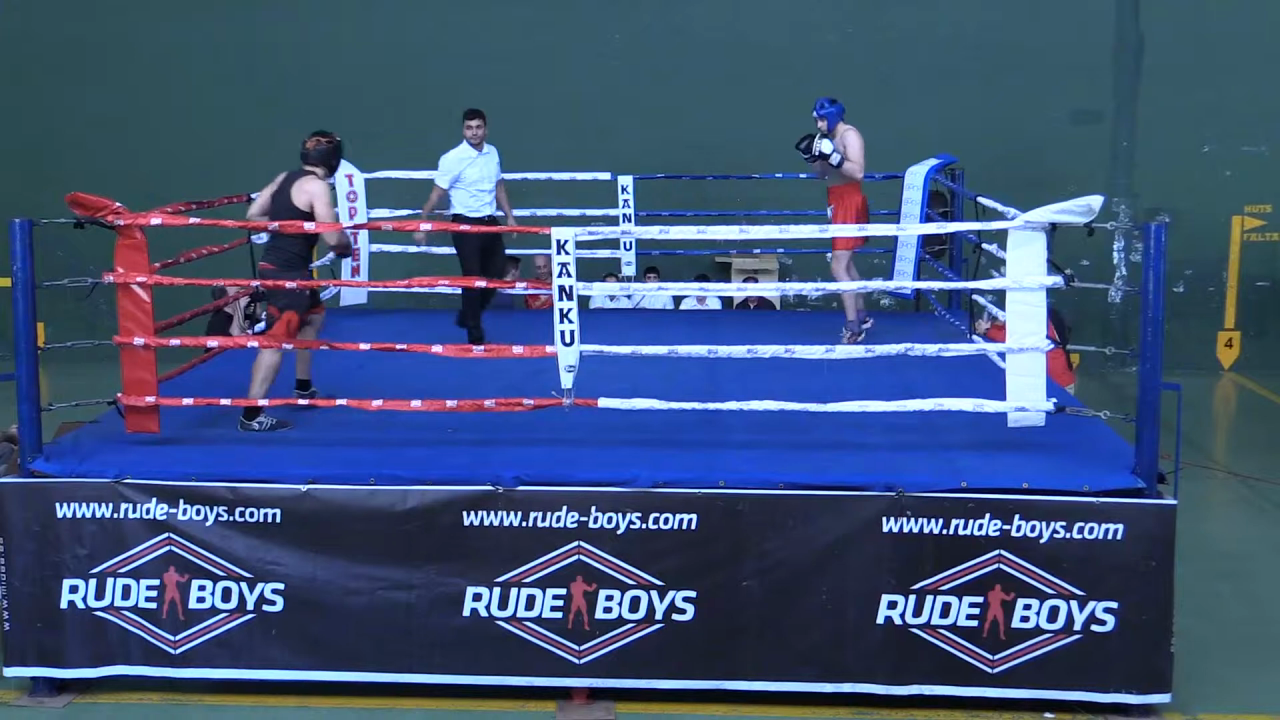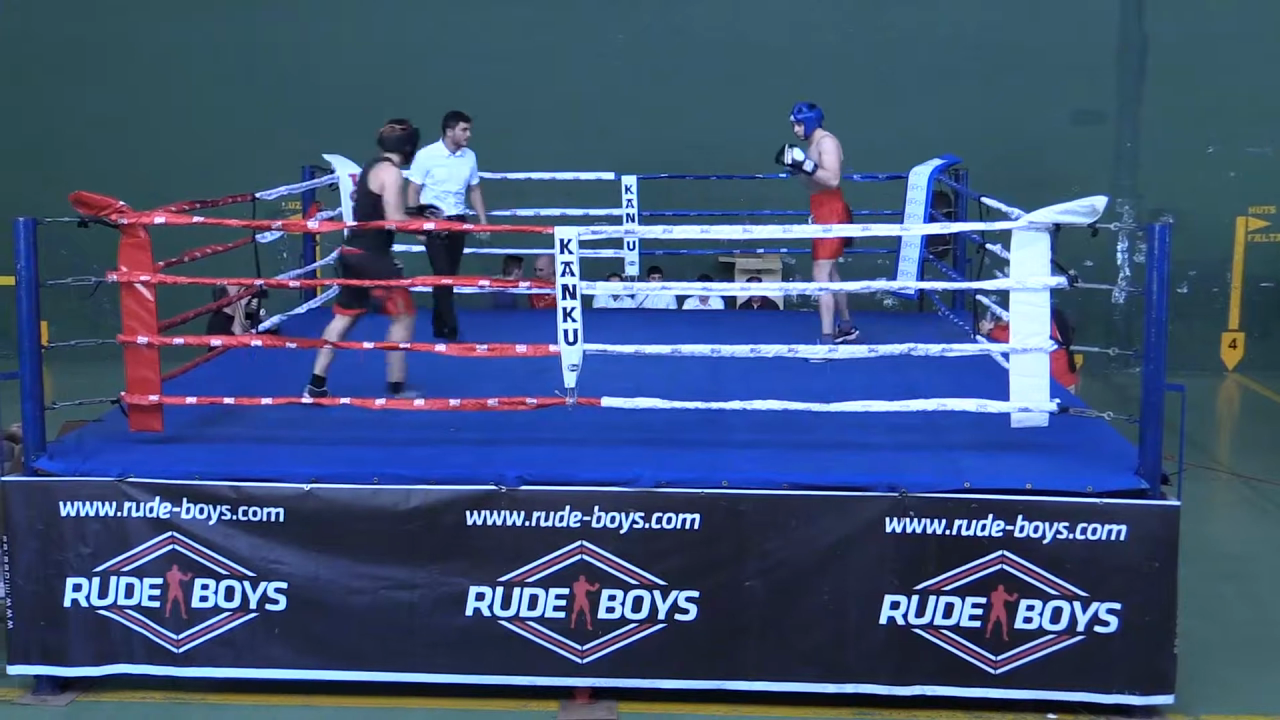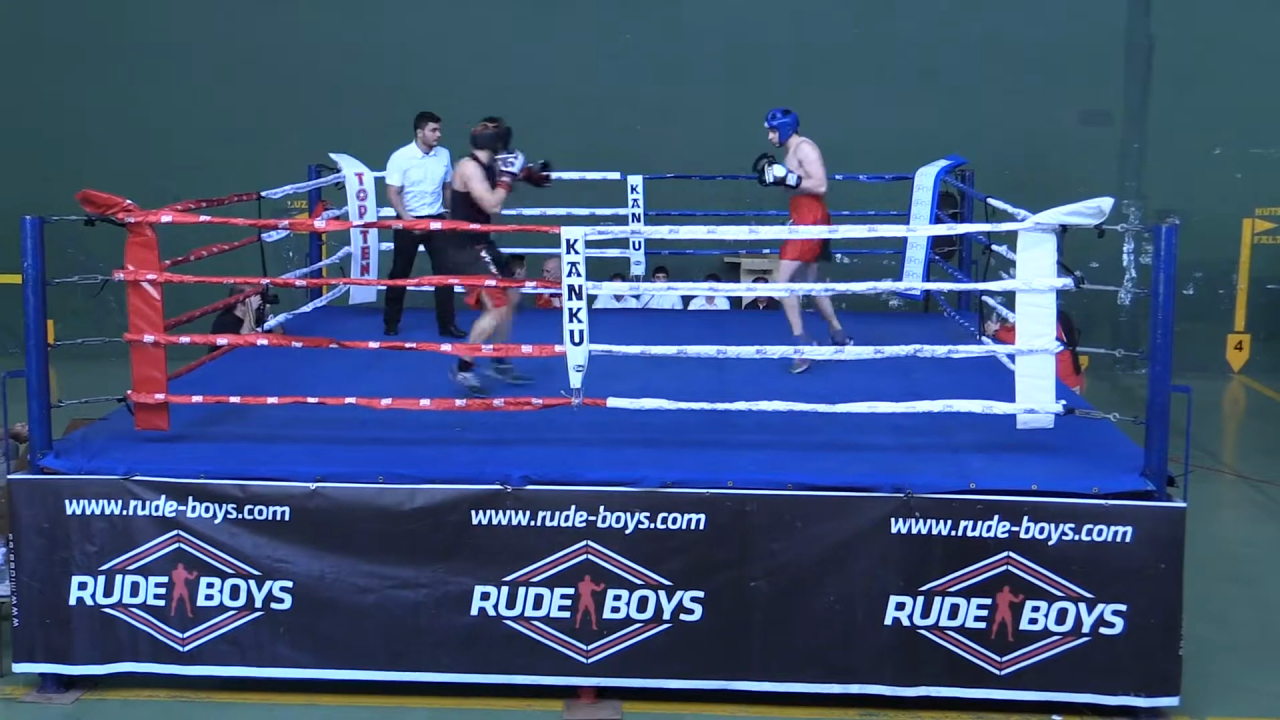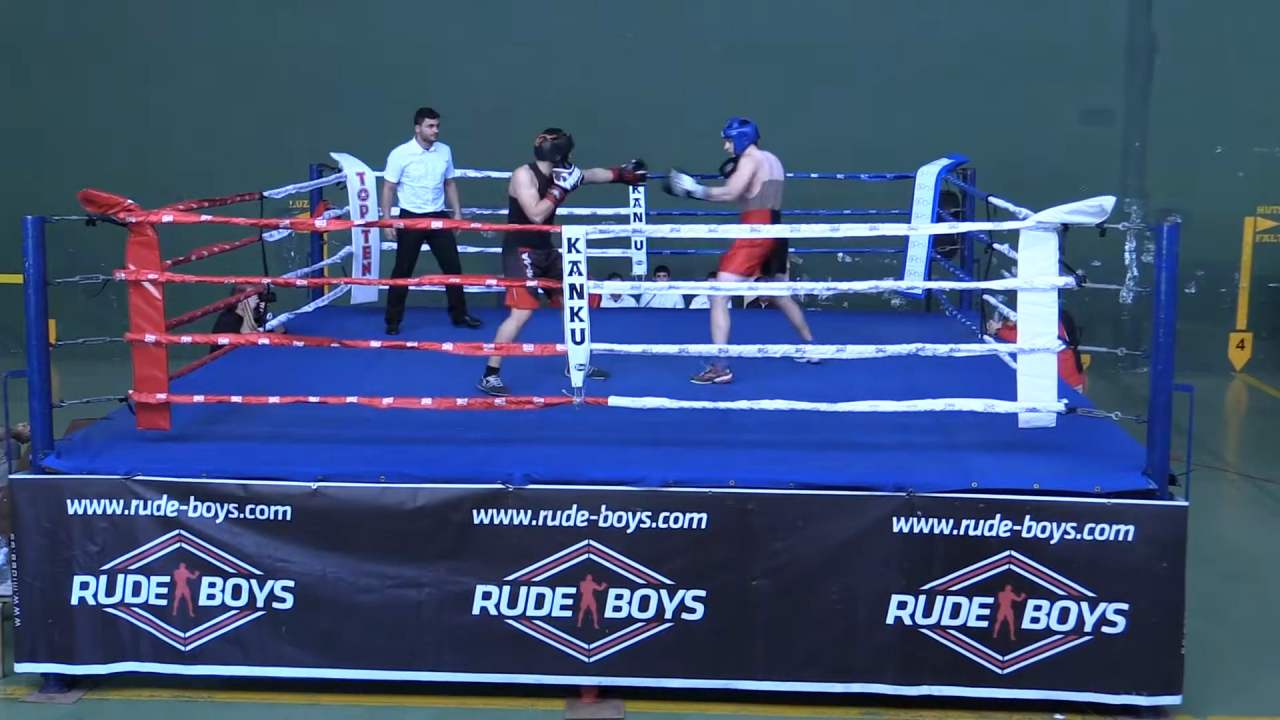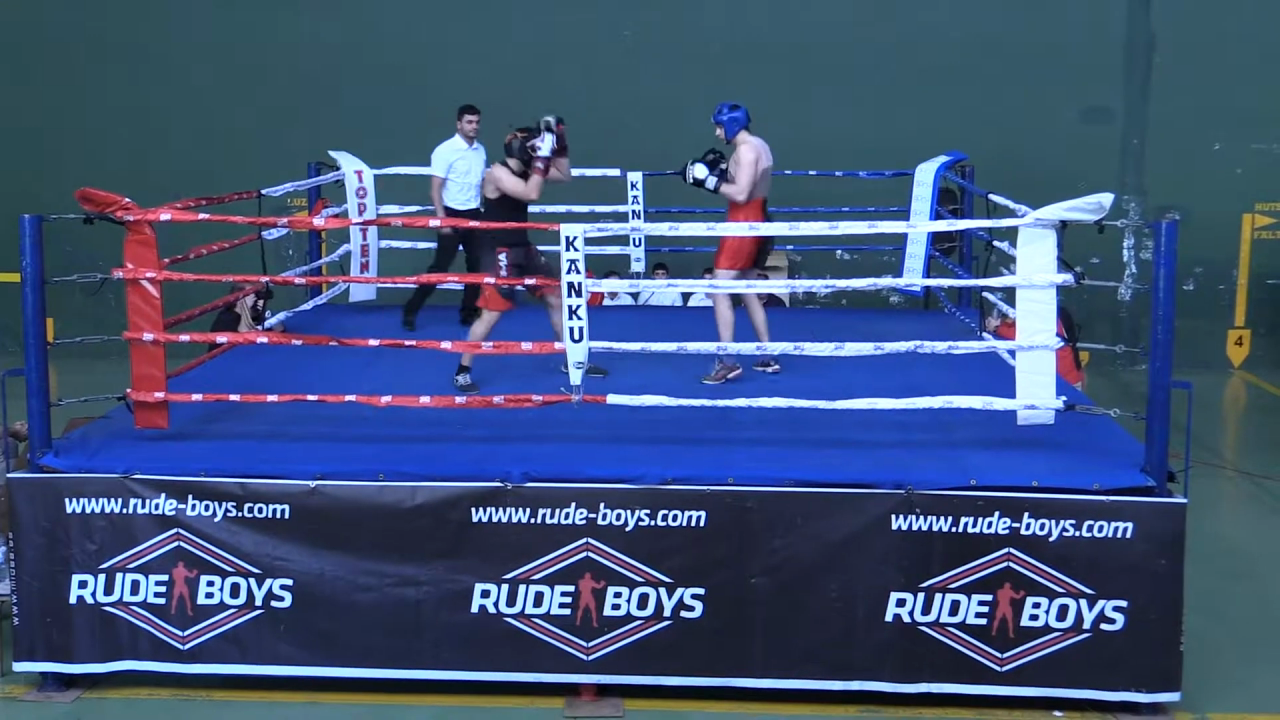
dt=0.4s
person 1, frame 1
left shoulder: (284, 178)
right shoulder: (317, 186)
left elbow: (254, 214)
right elbow: (332, 238)
right wrist: (347, 245)
left hip: (275, 264)
right hip: (288, 271)
left knee: (314, 317)
right knee: (277, 341)
left ankle: (304, 389)
right ankle: (251, 415)
person 1, frame 2
left shoulder: (372, 168)
right shoulder: (391, 173)
right elbow: (395, 221)
left hip: (353, 251)
right hip: (373, 256)
left knee: (345, 317)
right knee: (404, 317)
left ankle: (316, 385)
right ankle: (396, 388)
person 1, frame 3
left shoulder: (484, 165)
right shoulder: (469, 167)
left elbow: (495, 184)
right elbow: (493, 205)
left wrist: (529, 172)
right wrist: (508, 174)
left hip: (478, 245)
right hip: (466, 248)
left knee: (510, 296)
right knee: (497, 307)
left ankle: (501, 364)
right ankle: (463, 367)
person 1, frame 4
left shoulder: (555, 174)
right shoulder: (524, 175)
left elbow: (595, 175)
right elbow: (536, 216)
left wrist: (624, 174)
right wrist: (561, 187)
left hip: (545, 250)
right hip: (520, 253)
right knee: (521, 314)
right ankle: (490, 376)
person 1, frame 5
left shoulder: (526, 170)
right shoulder: (497, 172)
left elbow: (562, 175)
right elbow: (532, 194)
left wrist: (559, 142)
right wrist: (542, 157)
left hip: (523, 248)
right hip: (498, 251)
left knee: (557, 299)
right knee: (491, 314)
right ankle: (462, 371)
person 2, frame 1
left shoulder: (850, 135)
right shoulder: (832, 138)
left elbow: (857, 172)
right elbow: (822, 171)
left wrist: (832, 156)
right wrist: (812, 154)
left hip: (850, 205)
right hip: (838, 205)
left knee: (838, 267)
right knee: (845, 263)
left ankle: (853, 328)
right ankle: (860, 316)
person 2, frame 2
left shoulder: (827, 142)
right shoulder: (813, 144)
left elbow: (832, 180)
left wrist: (804, 164)
right wrist: (795, 164)
left hip: (832, 215)
right hip: (823, 214)
left knee: (820, 278)
right knee: (829, 274)
left ankle: (827, 341)
right ankle: (846, 326)
person 2, frame 3
left shoulder: (804, 148)
right shoulder: (792, 151)
left elbow: (820, 185)
left wrist: (787, 177)
right wrist: (775, 175)
left hip: (810, 220)
right hip: (802, 220)
left knee: (781, 280)
right knee: (809, 283)
left ankle: (800, 343)
right ankle: (839, 335)
person 2, frame 4
left shoulder: (750, 160)
right shoulder: (771, 160)
left elbow: (729, 194)
left wrist: (694, 189)
right wrist: (734, 177)
left hip: (756, 234)
left knee: (719, 295)
right knee: (780, 295)
left ankle: (720, 365)
right ankle: (810, 346)
person 2, frame 5
left shoulder: (746, 149)
right shoulder: (758, 146)
left elbow: (740, 195)
left wrist: (709, 181)
right wrist: (722, 169)
left hip: (745, 222)
right hip: (756, 222)
left knee: (719, 291)
right knee: (748, 293)
left ankle: (727, 361)
right ankle: (768, 356)
person 3, frame 1
left shoulder: (493, 152)
right shoulder: (452, 158)
right elbow: (437, 194)
left wrist: (509, 216)
left hip: (490, 223)
right hip: (466, 225)
left knee: (494, 277)
right knee: (472, 280)
left ankle: (467, 318)
right ankle: (475, 335)
person 3, frame 2
left shoulder: (469, 157)
right shoulder: (425, 156)
left elbow: (474, 191)
right elbow: (413, 192)
left wrist: (482, 219)
left hip: (457, 222)
left knee: (449, 276)
right knee: (442, 275)
left ankle: (441, 326)
right ankle: (449, 327)
person 3, frame 3
left shoulder: (445, 155)
right shoulder: (400, 158)
right elbow: (392, 194)
right wrist: (406, 219)
left hip: (437, 220)
right hip: (410, 222)
right knee: (400, 273)
left ankle: (447, 323)
right ankle: (392, 321)
person 3, frame 4
left shoulder: (445, 151)
right shoulder: (400, 154)
left elbow: (449, 184)
right elbow: (388, 189)
left wrist: (457, 213)
right wrist: (387, 221)
left hip: (439, 217)
right hip: (411, 219)
left knee: (453, 266)
right knee: (402, 272)
left ankle: (459, 314)
right ankle: (393, 321)
person 3, frame 5
left shoulder: (480, 150)
right shoulder: (445, 150)
right elbow: (436, 187)
right wrist: (441, 217)
left hip: (473, 215)
right hip: (452, 215)
left knee: (477, 266)
right knee: (440, 267)
left ankle: (470, 312)
right ankle: (411, 311)
